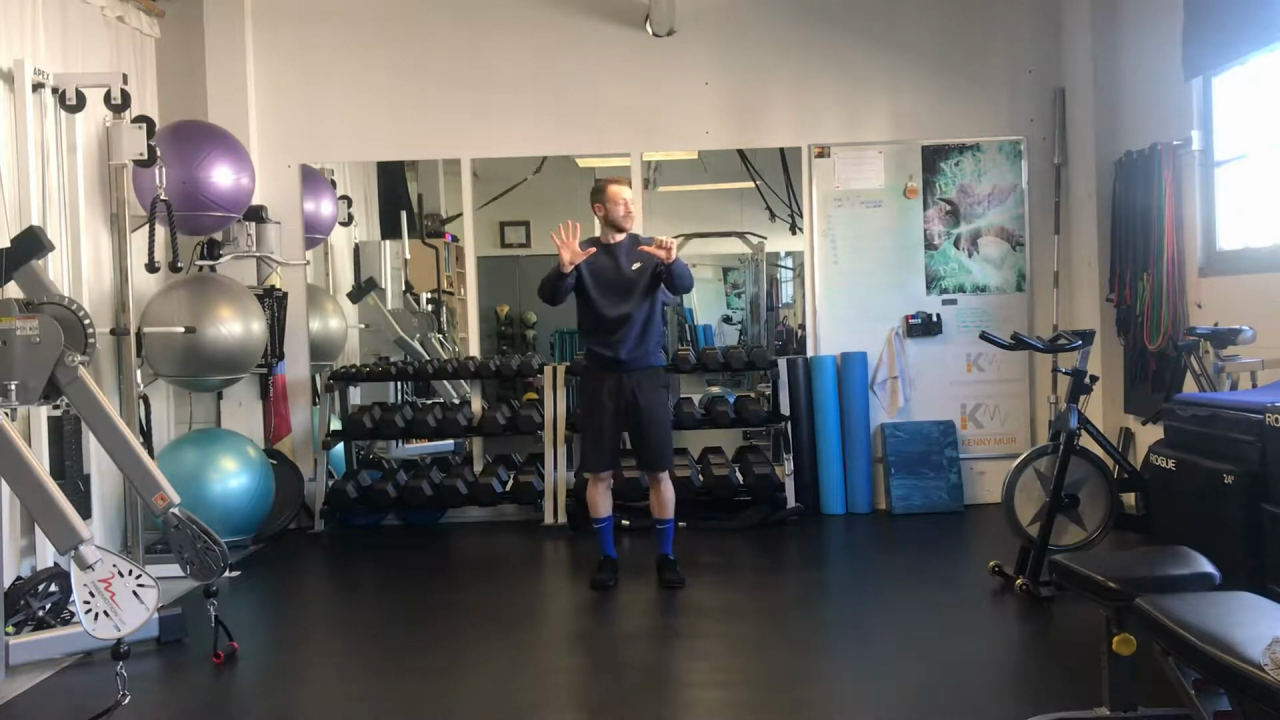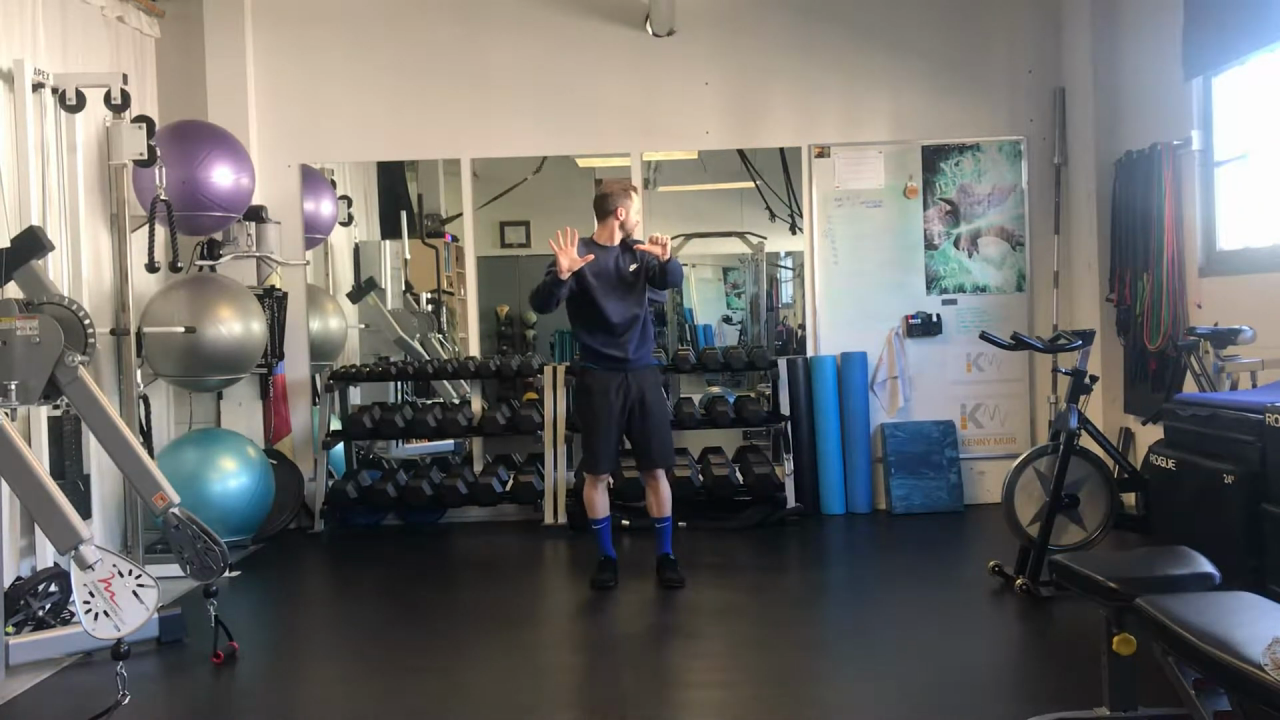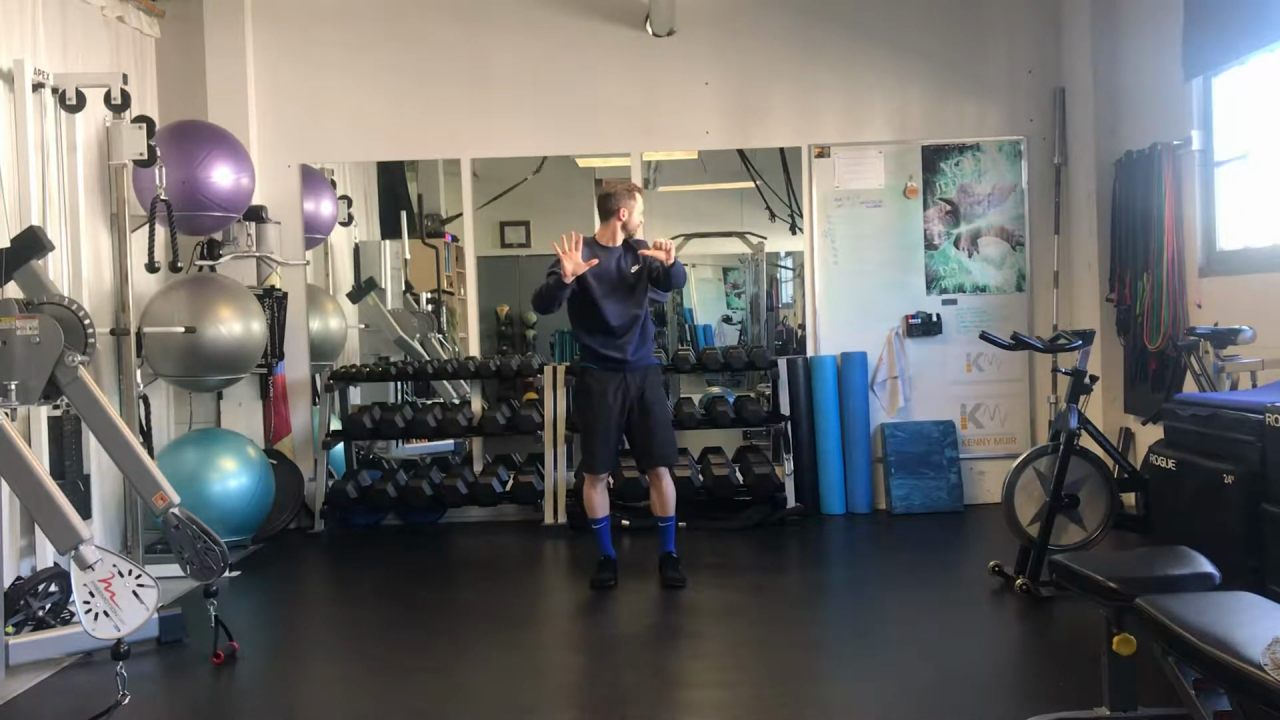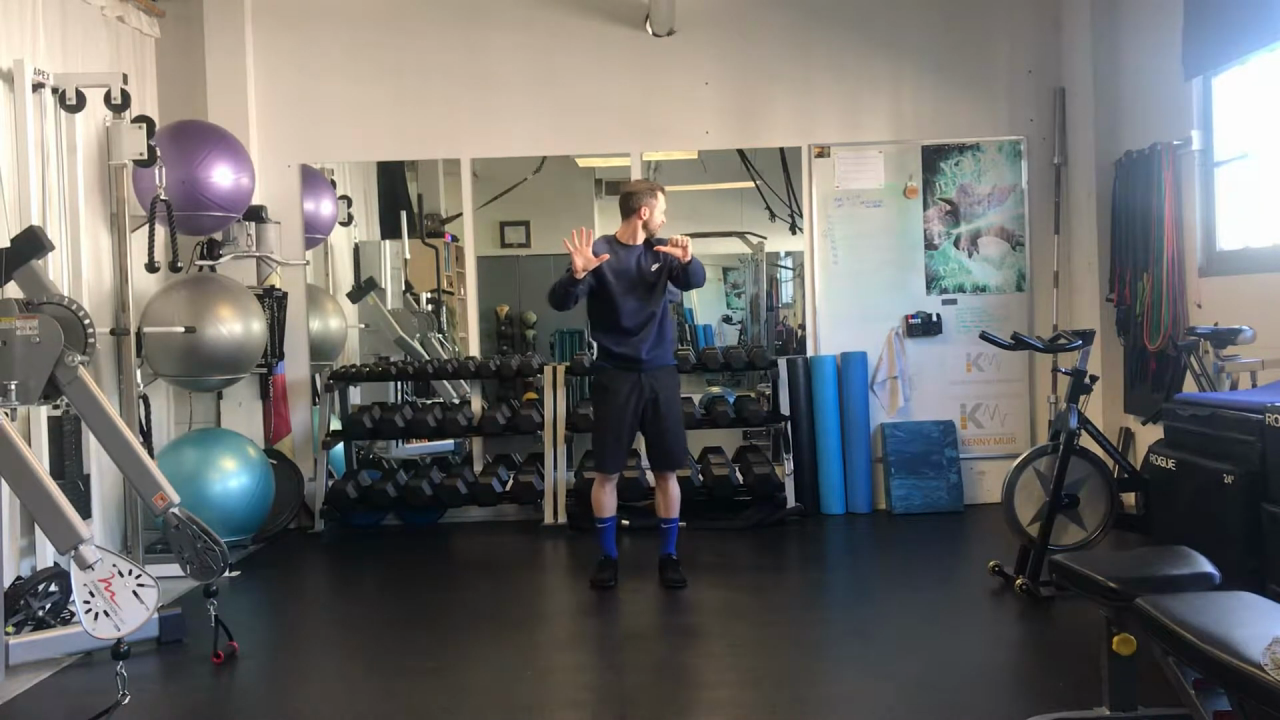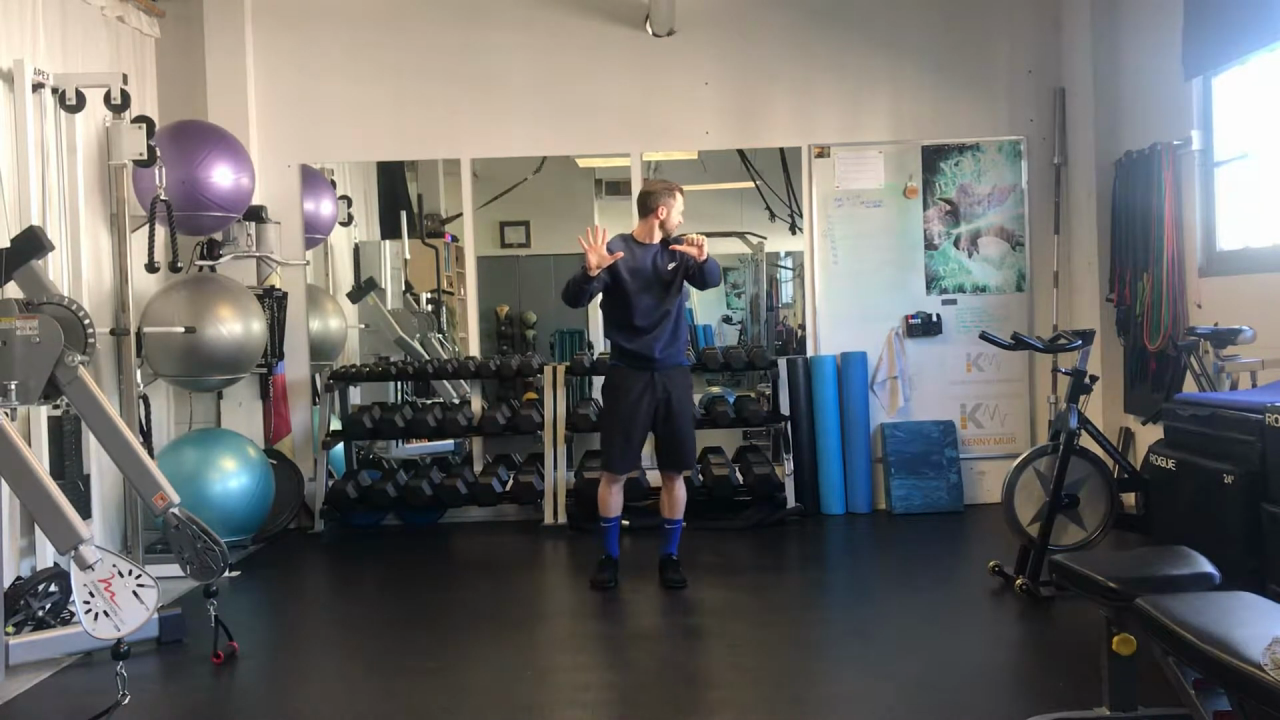
dt=0.4s
person 1, frame 1
left shoulder: (648, 249)
right shoulder: (583, 253)
left elbow: (683, 286)
right elbow: (550, 296)
left wrist: (671, 261)
right wrist: (564, 268)
left hip: (647, 374)
right hip: (601, 376)
left knee: (659, 471)
right knee: (598, 473)
left ankle: (666, 556)
right ankle: (607, 557)
person 1, frame 2
left shoulder: (637, 251)
right shoulder: (578, 253)
left elbow: (670, 282)
right elbow: (541, 304)
left wrist: (666, 258)
right wrist: (561, 274)
left hip: (643, 372)
right hip: (600, 377)
left knee: (656, 470)
right knee: (597, 473)
left ankle: (666, 555)
right ankle: (606, 557)
person 1, frame 3
left shoulder: (640, 251)
right shoulder: (579, 254)
left elbow: (673, 284)
right elbow: (543, 305)
left wrist: (670, 263)
right wrist: (564, 278)
left hip: (643, 373)
right hip: (599, 377)
left knee: (659, 468)
right knee: (596, 473)
left ankle: (668, 554)
right ankle: (606, 557)
person 1, frame 4
left shoulder: (662, 251)
right shoulder: (599, 252)
left elbow: (695, 281)
right elbow: (559, 302)
left wrist: (687, 259)
right wrist: (576, 274)
left hip: (659, 374)
right hip: (614, 375)
left knee: (666, 471)
right knee: (606, 473)
left ankle: (669, 556)
right ankle: (607, 557)
person 1, frame 5
left shoulder: (678, 251)
right shoulder: (615, 250)
left elbow: (712, 280)
right elbow: (573, 299)
left wrist: (703, 258)
right wrist: (591, 271)
left hip: (673, 373)
right hip: (627, 374)
left knee: (674, 471)
right knee: (615, 471)
left ankle: (670, 556)
right ankle: (609, 556)
